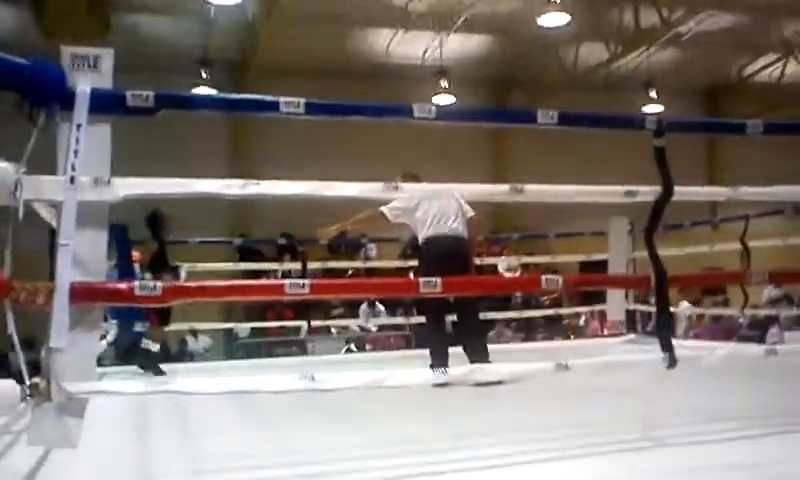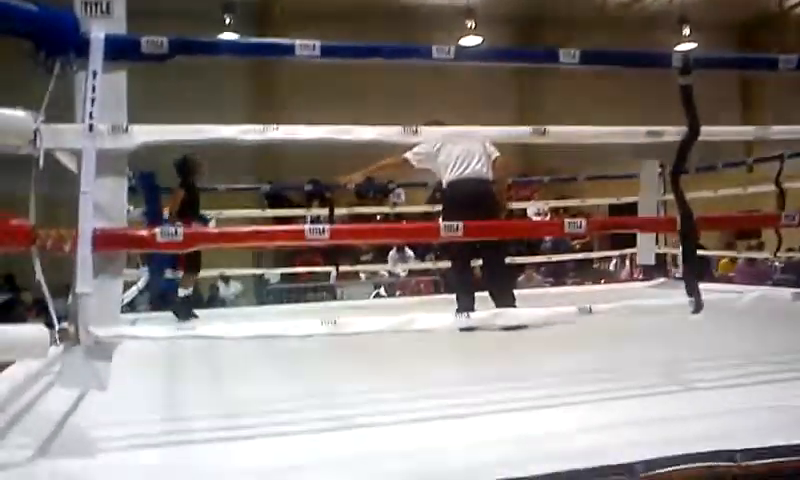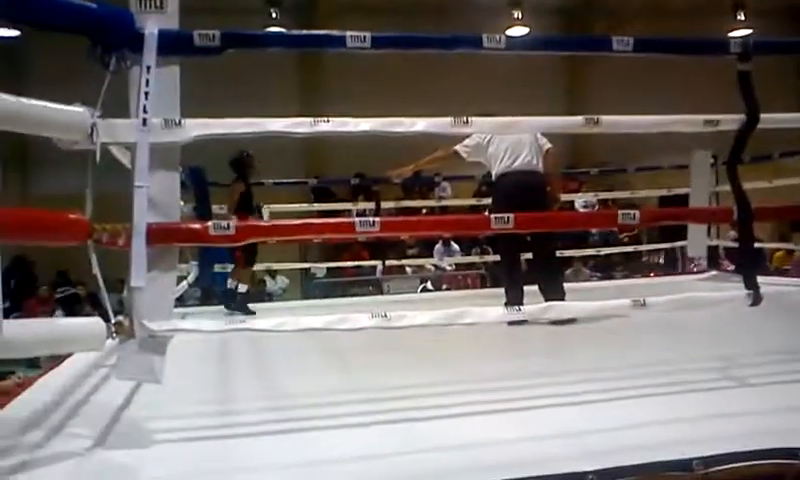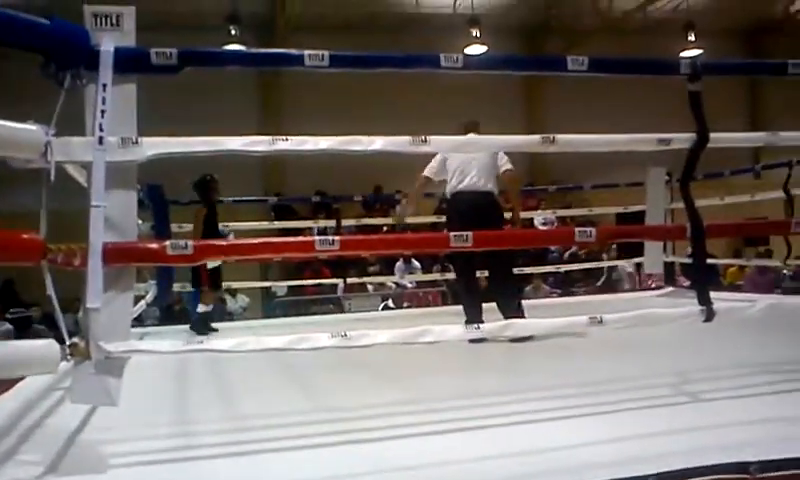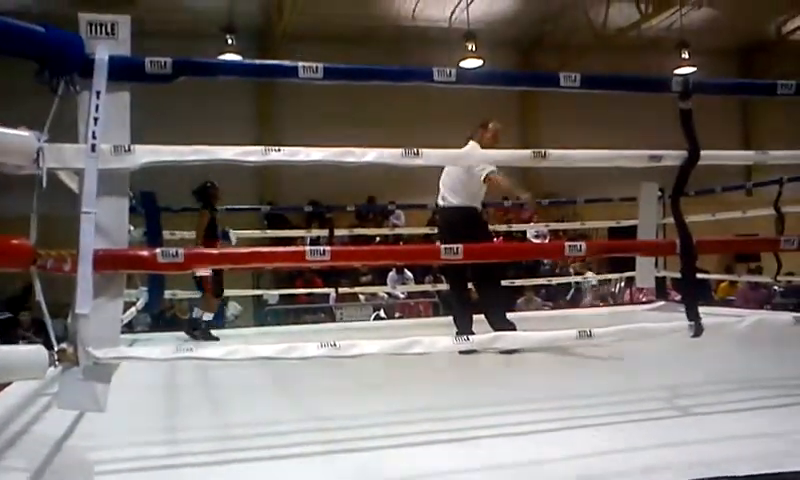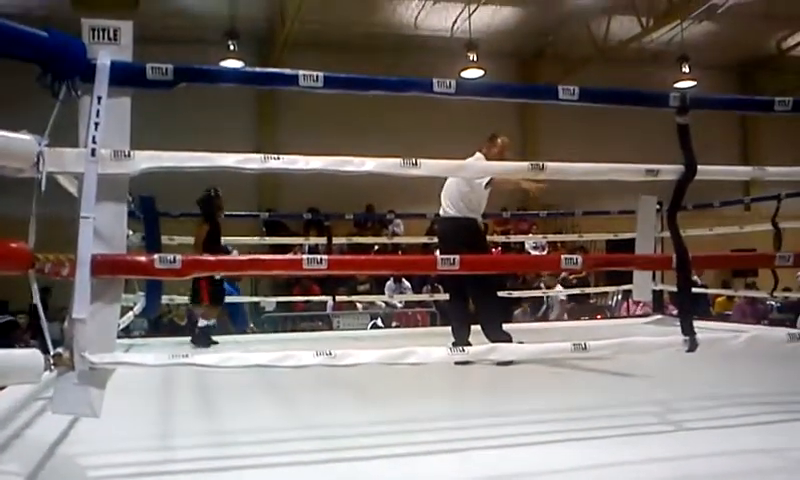
dt=0.4s
person 1, frame 1
left shoulder: (409, 198)
right shoulder: (451, 193)
left elbow: (375, 216)
right elbow: (471, 222)
left wrist: (339, 227)
right wrist: (471, 257)
left hip: (432, 249)
right hip: (457, 246)
left knee: (434, 311)
right knee: (467, 307)
left ankle: (440, 367)
right ankle: (482, 364)
person 1, frame 2
left shoulder: (434, 143)
right shoulder: (476, 137)
left elbow: (399, 161)
right elbow: (499, 164)
left wrist: (363, 174)
right wrist: (501, 198)
left hip: (456, 192)
right hip: (483, 190)
left knee: (460, 256)
right knee: (493, 252)
left ankle: (466, 311)
right ankle: (507, 307)
person 1, frame 3
left shoulder: (484, 136)
right shoulder: (528, 130)
left elbow: (448, 153)
right elbow: (550, 155)
left wrist: (413, 167)
right wrist: (555, 190)
left hip: (505, 185)
right hip: (534, 183)
left knee: (508, 249)
right knee: (543, 246)
left ankle: (515, 305)
right ankle: (556, 302)
person 1, frame 4
left shoulder: (449, 150)
left elbow: (424, 179)
right elbow: (509, 175)
left wrist: (408, 207)
right wrist: (516, 211)
left hip: (457, 203)
right hip: (485, 203)
left knee: (463, 268)
right knee: (500, 264)
left ankle: (474, 322)
right ankle: (516, 319)
person 1, frame 5
left shoulder: (460, 155)
right shoulder: (476, 153)
right elbow: (491, 176)
left wrist: (480, 221)
right wrist: (518, 193)
left hip: (446, 216)
right hip: (464, 216)
left knee: (456, 277)
right knee: (486, 274)
left ankle: (463, 333)
right ankle: (502, 329)
person 1, frame 6
left shoulder: (471, 166)
right shoulder: (477, 164)
right elbow: (495, 180)
right wrist: (523, 183)
left hip: (448, 227)
right hip: (463, 227)
left knee: (456, 288)
right knee: (483, 286)
left ankle: (461, 342)
right ankle: (498, 340)
person 2, frame 1
left shoulder: (160, 241)
right shoulder: (155, 241)
right elbow: (144, 266)
left wrist: (171, 271)
right wrist: (159, 276)
left knee: (158, 324)
right knee: (159, 325)
left ankle: (144, 357)
right ankle: (151, 359)
person 2, frame 2
left shoulder: (193, 188)
right shoulder: (182, 189)
right elbow: (171, 214)
left wrist: (202, 221)
right wrist: (184, 228)
left knee: (193, 272)
right knee: (191, 272)
left ankle: (185, 305)
right ankle: (180, 305)
person 2, frame 3
left shoulder: (245, 183)
right shoulder: (240, 183)
right elbow: (231, 208)
left wrist: (257, 211)
left knee: (241, 267)
right knee: (245, 266)
left ankle: (228, 297)
right ankle: (240, 302)
person 2, frame 4
left shoulder: (211, 206)
right shoulder: (203, 207)
right elbow: (197, 234)
left wrist: (223, 235)
left knee: (214, 289)
right knee: (211, 289)
left ankle: (202, 321)
right ankle: (198, 320)
person 2, frame 5
left shoulder: (210, 213)
right shoulder: (205, 212)
right elbow: (199, 239)
left wrist: (221, 234)
left knee: (209, 296)
right knee: (214, 296)
left ankle: (193, 326)
right ankle: (203, 329)
person 2, frame 6
left shoulder: (215, 222)
right shoulder: (205, 223)
right elbow: (197, 247)
left wrist: (225, 251)
left knee: (216, 303)
right knee: (210, 304)
left ankle: (203, 334)
right ankle: (198, 335)
